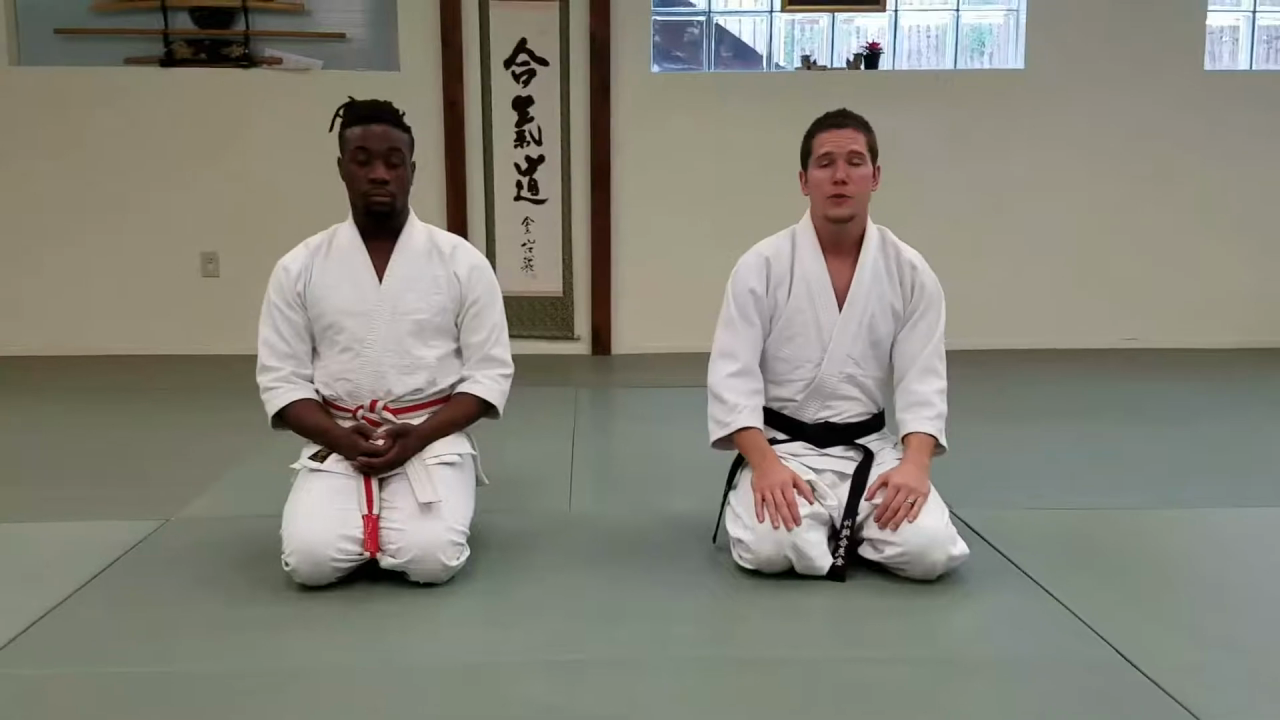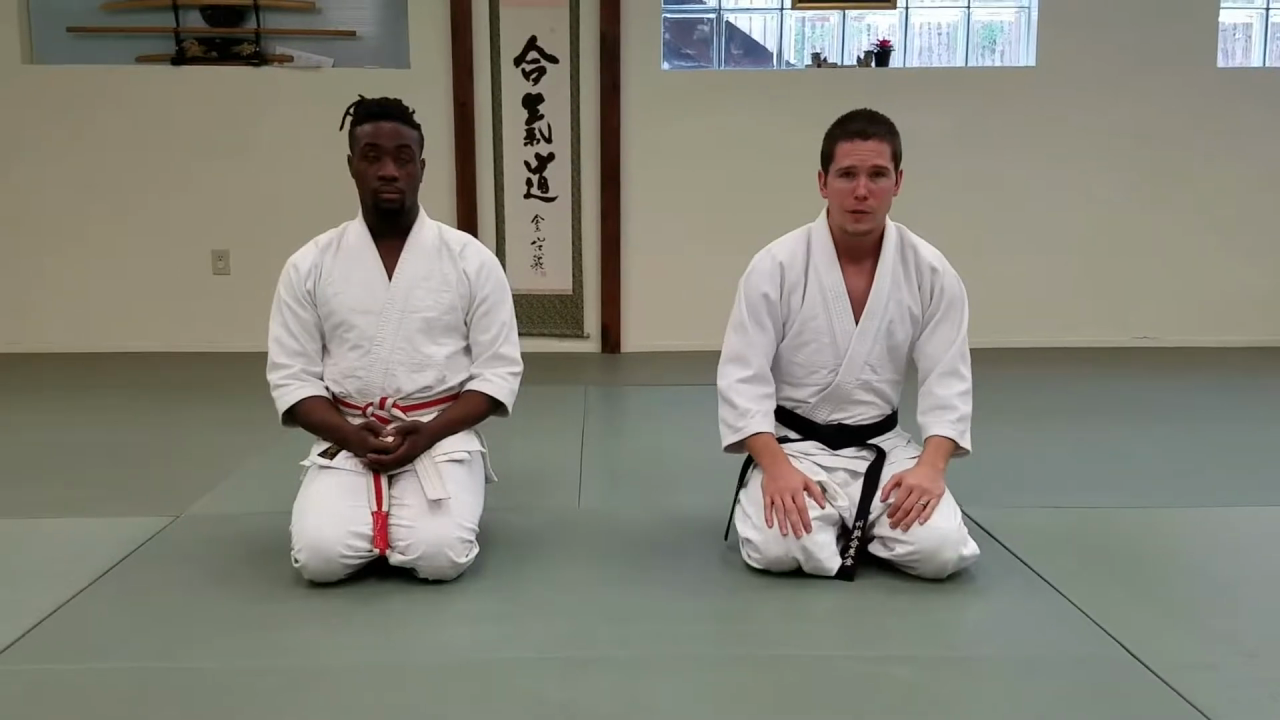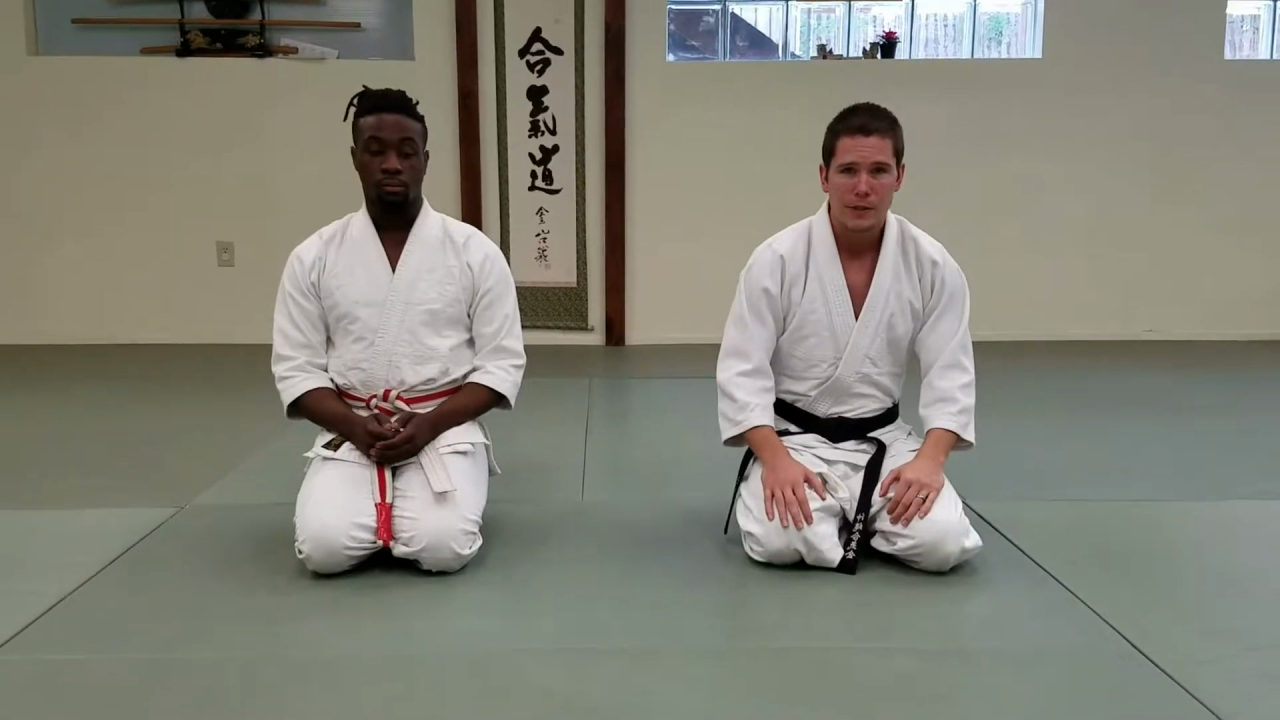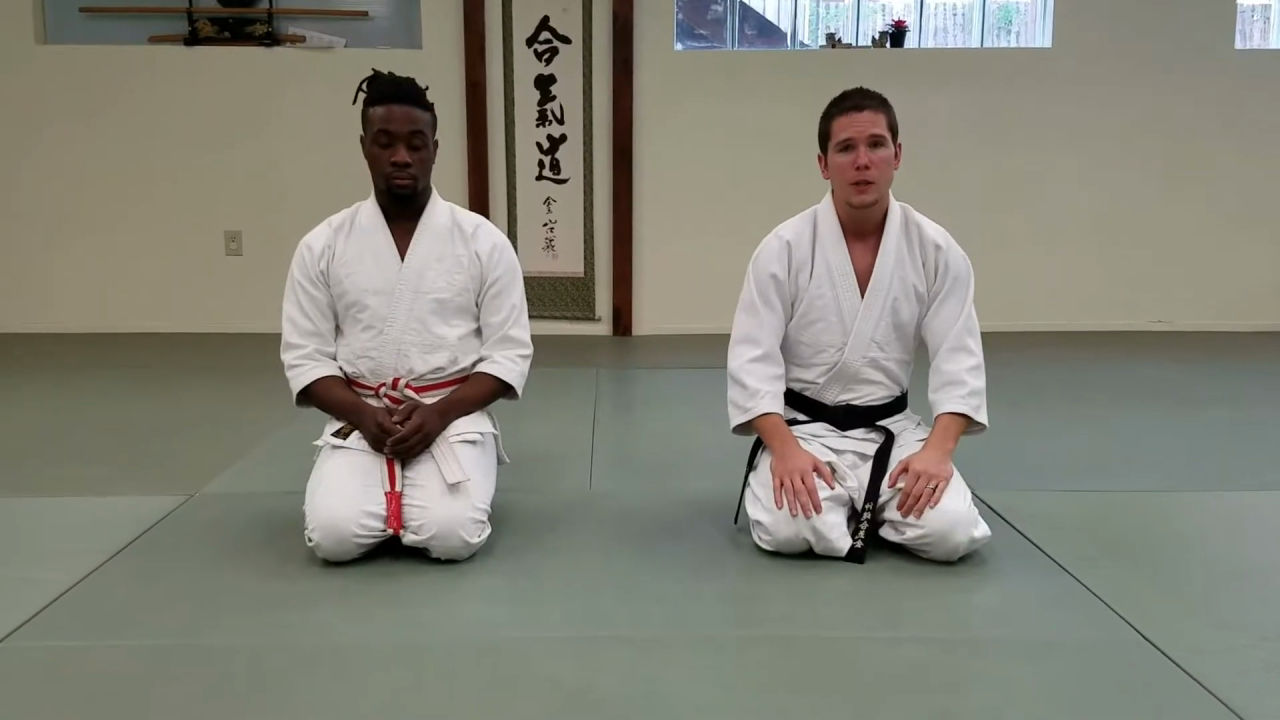
dt=0.4s
person 1, frame 1
left shoulder: (461, 261)
right shoulder: (299, 267)
left elbow: (490, 372)
right elbow: (281, 378)
left wrist: (419, 436)
right wrist: (341, 438)
left hip: (432, 438)
right hip: (336, 444)
left knee: (430, 559)
right knee: (311, 562)
left ankle: (396, 521)
right ankle: (363, 520)
person 1, frame 2
left shoulder: (471, 259)
right shoulder: (309, 264)
left elbow: (499, 370)
right elbow: (291, 375)
left wrist: (428, 433)
right wrist: (351, 435)
left hip: (441, 435)
right hip: (345, 440)
left knee: (438, 556)
right knee: (320, 556)
left ankle: (411, 515)
right ankle: (372, 516)
person 1, frame 3
left shoulder: (474, 251)
right shoulder: (313, 257)
left elbow: (502, 363)
right elbow: (296, 368)
left wrist: (430, 424)
right wrist: (356, 426)
left hip: (444, 427)
right hip: (350, 431)
left knee: (442, 547)
right knee: (324, 548)
left ankle: (411, 508)
right ankle: (380, 510)
person 1, frame 4
left shoulder: (482, 241)
right shoulder: (322, 245)
left elbow: (509, 353)
right elbow: (305, 356)
left wrist: (439, 414)
right wrist: (364, 416)
left hip: (453, 417)
right hip: (360, 420)
left knee: (451, 535)
right knee: (335, 536)
left ankle: (423, 495)
right ankle: (391, 500)
person 2, frame 1
left shoulder: (909, 271)
right shoulder: (761, 265)
left elbow: (923, 382)
right elbow: (731, 377)
left wrist: (913, 464)
right wrist: (764, 464)
left hip: (869, 448)
right hip: (782, 447)
left knee: (929, 550)
right knee: (769, 548)
left ankle: (844, 525)
right ankle: (819, 522)
person 2, frame 2
left shoulder: (931, 272)
right shoulder: (775, 265)
left elbow: (947, 381)
right elbow: (742, 378)
left wrist: (930, 466)
right wrist: (776, 467)
left hip: (881, 448)
right hip: (793, 446)
left knee: (940, 551)
right knee: (778, 549)
left ankle: (851, 524)
right ankle: (832, 522)
person 2, frame 3
left shoulder: (932, 265)
right shoulder: (777, 258)
left elbow: (950, 374)
right elbow: (741, 371)
left wrist: (929, 460)
right wrist: (775, 460)
left hip: (883, 439)
right hip: (794, 438)
left knee: (942, 542)
right knee: (779, 540)
left ankle: (854, 517)
right ankle: (833, 514)
person 2, frame 4
left shoulder: (935, 249)
right shoulder: (783, 247)
left elbow: (959, 359)
right elbow: (752, 359)
left wrist: (938, 449)
right wrist: (785, 449)
left hip: (892, 429)
right hip: (803, 428)
left knee: (951, 532)
right knee: (789, 530)
left ankle: (862, 506)
right ankle: (843, 503)
